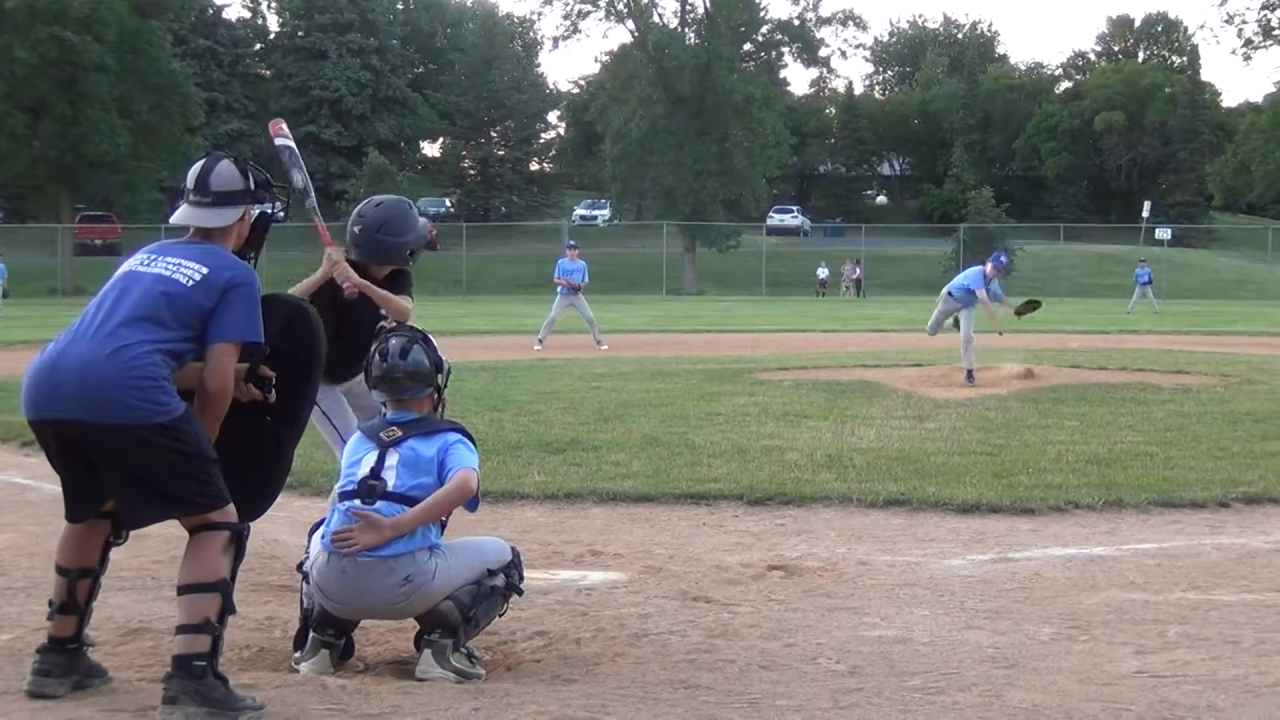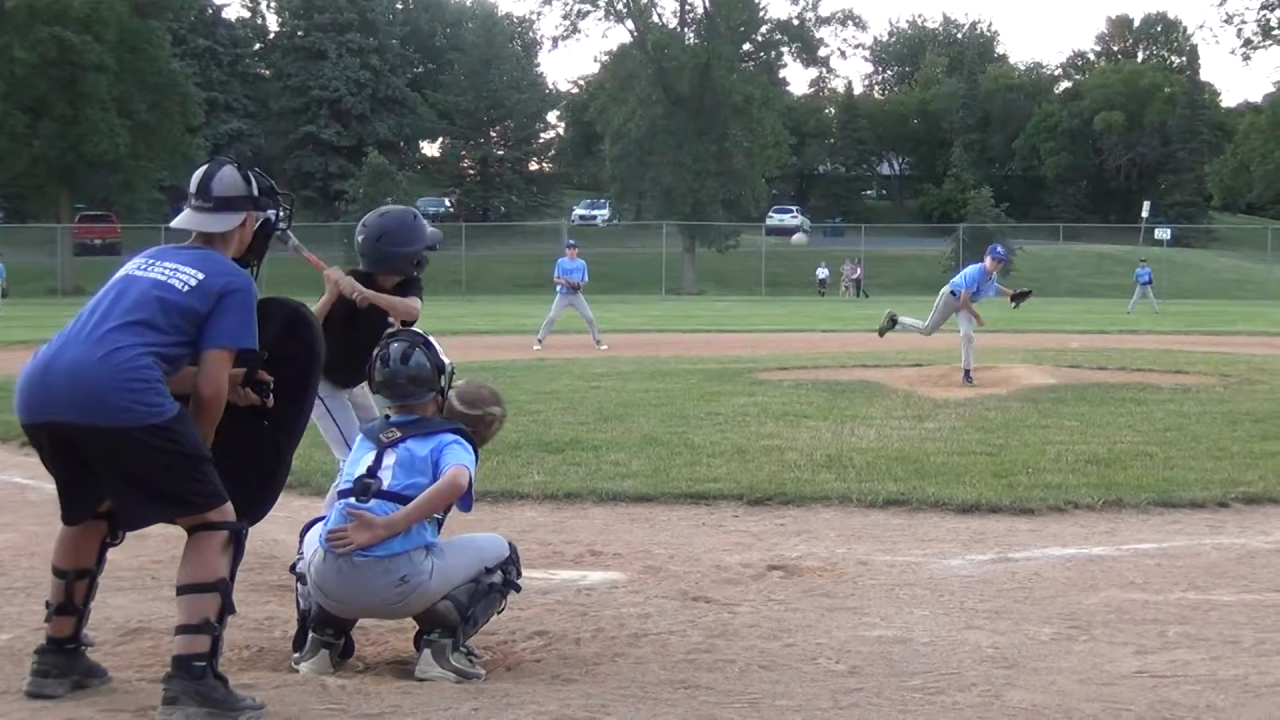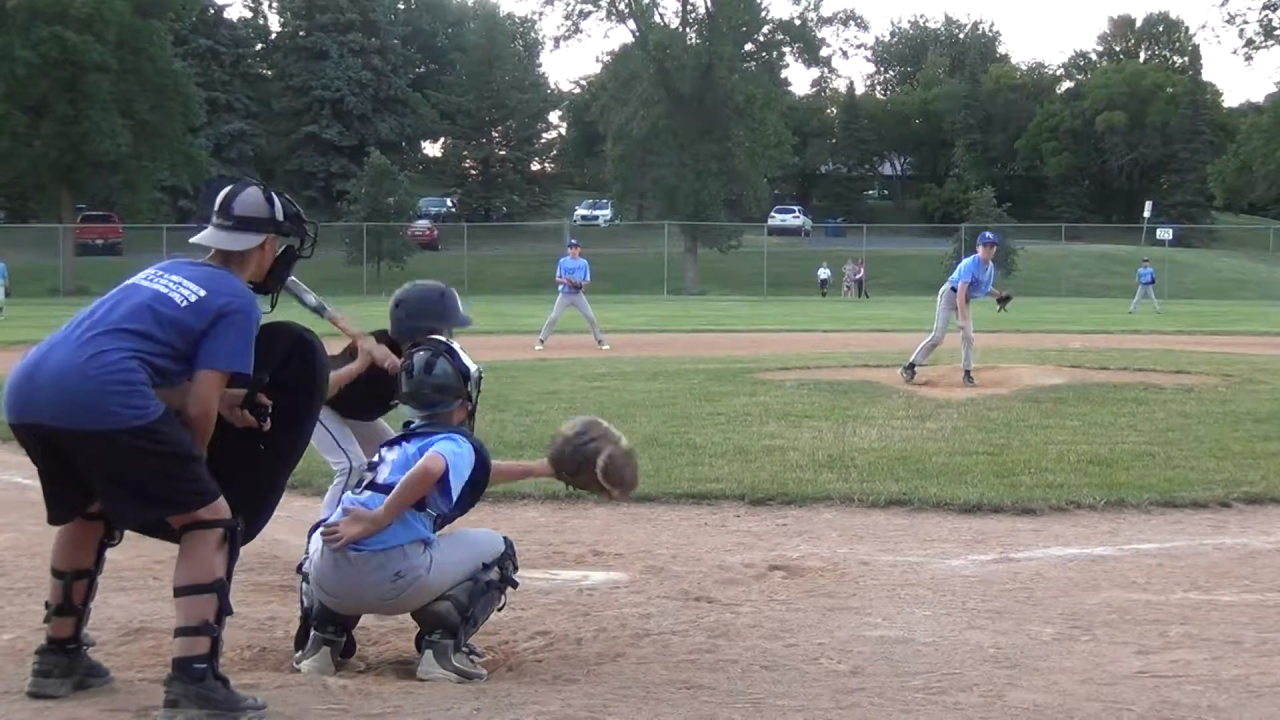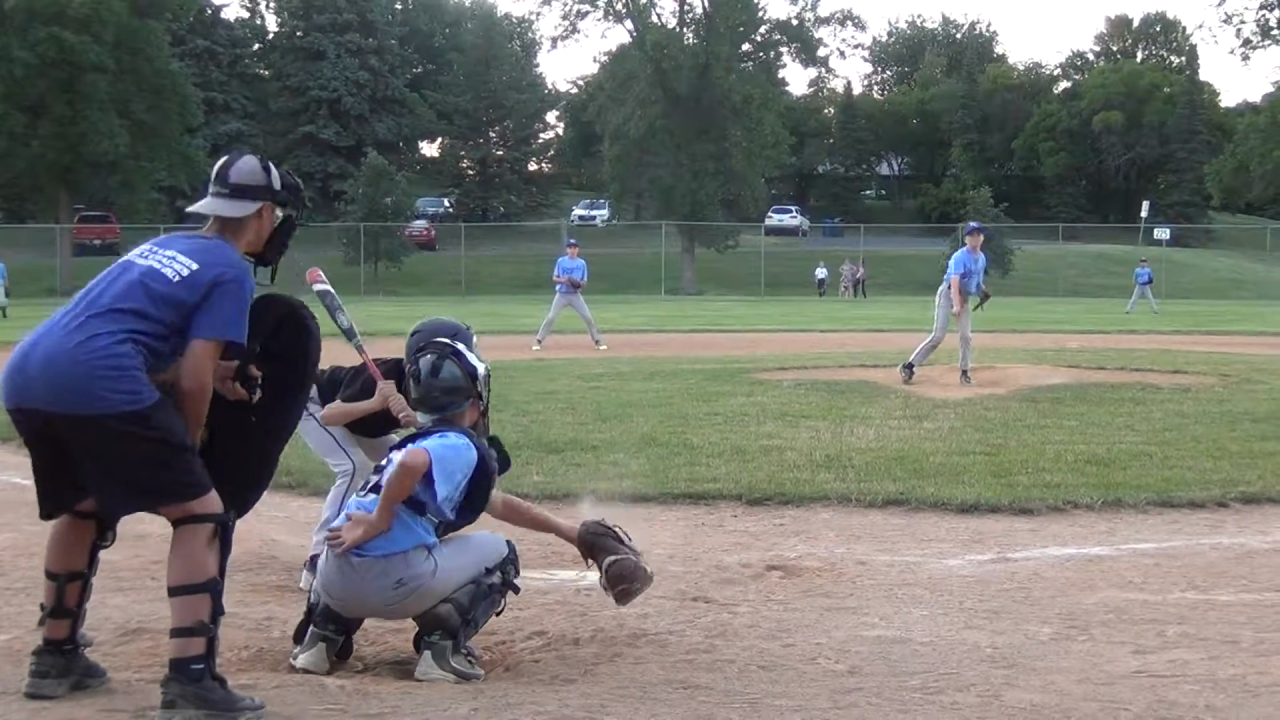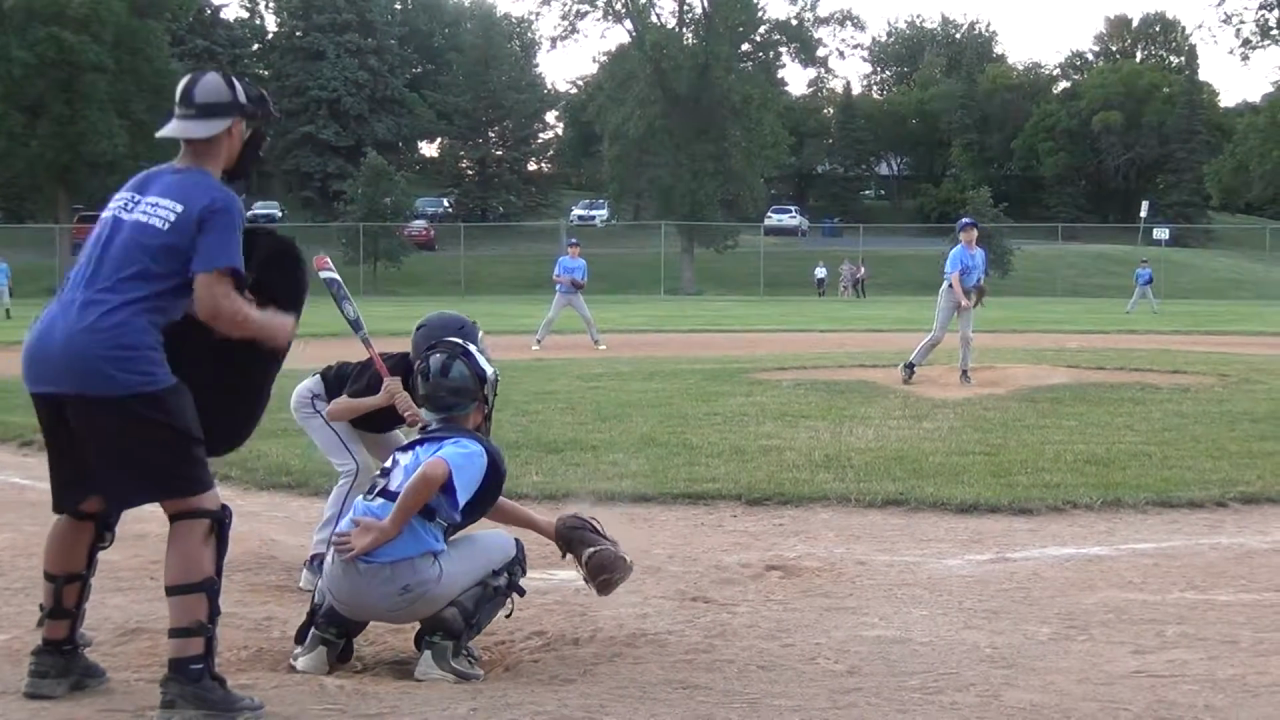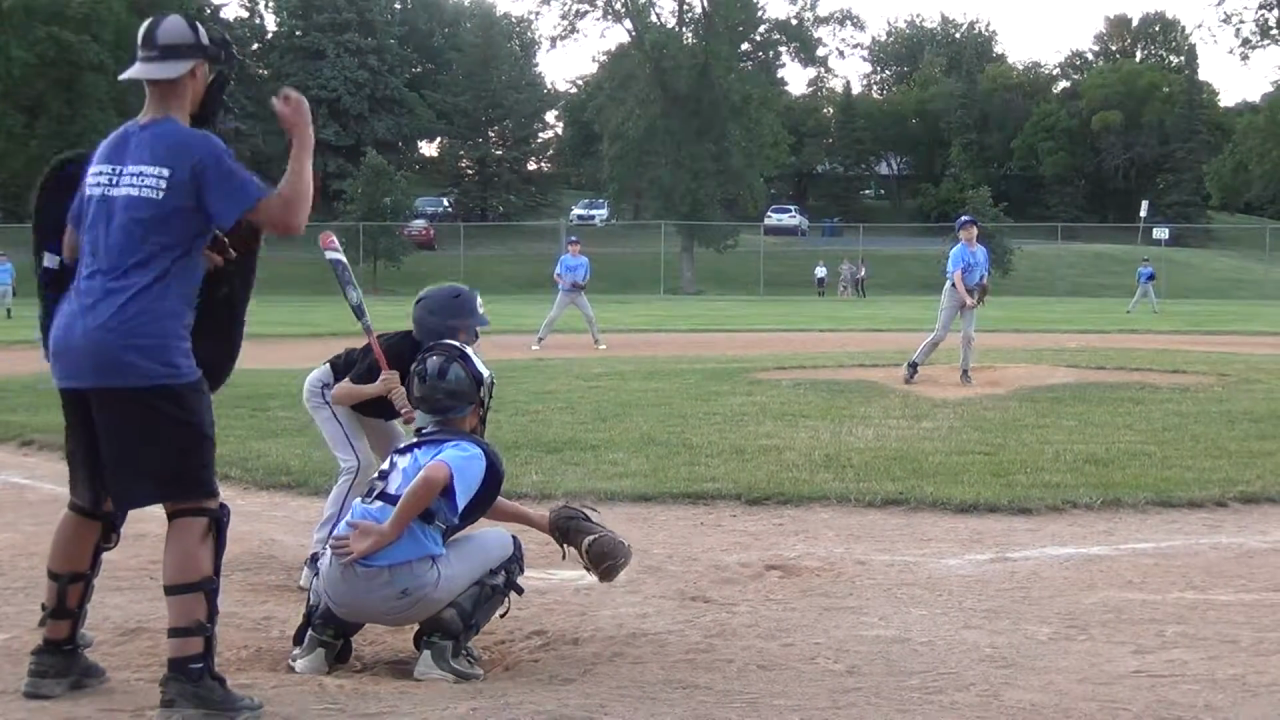
dt=0.2s
person 1, frame 1
left shoulder: (146, 255)
right shoulder: (235, 274)
right elbow: (216, 382)
left wrist: (218, 377)
right wrist: (198, 450)
left hip: (46, 389)
right hip: (125, 397)
left knee: (97, 509)
right knee: (216, 523)
left ankle: (59, 656)
person 1, frame 2
left shoulder: (146, 259)
right shoulder: (232, 280)
right elbow: (209, 388)
left wrist: (222, 382)
right wrist: (193, 453)
left hip: (38, 391)
right hip: (118, 399)
left knee: (93, 510)
right knee: (215, 523)
left ankle: (58, 655)
person 1, frame 3
left shoulder: (162, 272)
right shoulder: (236, 300)
right elbow: (196, 408)
left wrist: (219, 401)
right wrist: (188, 470)
right hip: (99, 401)
left knee: (89, 509)
right knee: (209, 522)
left ankle: (59, 656)
person 1, frame 4
left shoulder: (160, 246)
right shoulder: (231, 272)
right elbow: (191, 378)
left wrist: (211, 377)
right wrist: (192, 444)
right hip: (96, 386)
left knee: (83, 509)
right knee: (200, 514)
left ankle: (55, 657)
person 1, frame 5
left shoulder: (138, 185)
right shoulder: (216, 200)
right elbow: (216, 308)
left wrist: (190, 304)
right wrist: (272, 327)
left hip: (47, 356)
right hip: (118, 365)
left knee: (85, 505)
right knee: (197, 509)
left ankle: (55, 656)
person 1, frame 6
left shoulder: (108, 148)
right shoulder: (198, 149)
right elbow: (288, 217)
right wrist: (302, 134)
left hip: (73, 345)
right hip: (146, 357)
left knee: (92, 504)
right knee: (195, 509)
left ankle: (54, 653)
person 2, frame 1
left shoulder: (360, 438)
right shoulder: (450, 439)
right elbow: (465, 484)
right wrist: (392, 528)
left hip: (333, 585)
right hip: (405, 584)
left knee: (322, 534)
right knee: (503, 558)
left ankle: (323, 641)
right ankle: (443, 646)
person 2, frame 2
left shoulder: (366, 438)
right shoulder: (449, 439)
right elbow: (456, 481)
right wrist: (387, 527)
left hip: (330, 584)
right hip: (400, 584)
left knee: (316, 533)
right knee: (500, 553)
left ankle: (322, 641)
right ankle: (442, 645)
person 2, frame 3
left shoulder: (399, 441)
right shoulder: (457, 443)
right elbow: (430, 469)
left wrist: (544, 467)
right wrist: (376, 520)
left hip: (330, 580)
right hip: (397, 577)
left knee: (325, 537)
right knee: (496, 550)
left ankle: (324, 641)
right ankle: (443, 647)
person 2, frame 4
left shoulder: (422, 440)
right shoulder: (462, 446)
left elbow: (499, 504)
right elbow: (411, 464)
left wrist: (569, 531)
right wrist: (378, 524)
left hip: (338, 582)
right hip: (399, 582)
right knee: (498, 553)
left ankle: (321, 638)
right ankle: (442, 648)
person 2, frame 5
left shoulder: (419, 445)
right shoulder: (472, 451)
left elbow: (486, 503)
right elbow: (431, 474)
left wrist: (549, 528)
right wrist: (389, 532)
left hip: (346, 583)
right hip: (408, 591)
right knee: (507, 550)
left ankle: (323, 640)
right ankle: (442, 647)
person 2, frame 6
left shoulder: (410, 447)
right shoulder: (471, 454)
right elbow: (433, 478)
left wrist: (543, 521)
right wrist: (387, 536)
left hip: (340, 586)
right hip: (408, 591)
right knee: (505, 548)
left ankle: (321, 641)
right ankle: (443, 649)
person 3, frame 1
left shoulder: (398, 276)
right shoulder: (336, 279)
left elbow: (404, 312)
left wrist: (360, 283)
right wrist: (322, 274)
left hip: (353, 376)
person 3, frame 2
left shoulder: (407, 285)
right shoulder: (350, 286)
left elbow: (412, 311)
left wrist: (367, 294)
right wrist: (331, 294)
left hip: (351, 383)
right hip: (320, 380)
person 3, frame 3
right shoulder: (373, 348)
left wrist: (397, 364)
right wrist: (360, 364)
left hip: (349, 414)
right hip: (317, 403)
right knee: (353, 466)
person 3, frame 4
right shoulder: (386, 376)
right elbow: (329, 415)
left wrist: (412, 417)
right wrist: (375, 404)
right hip: (313, 404)
right knee: (353, 466)
right ankle: (318, 560)
person 3, frame 5
right shoulder: (394, 371)
right elbow: (335, 411)
left wrist: (416, 415)
right wrist: (381, 399)
left hip: (350, 402)
right hip: (316, 399)
right knee: (357, 467)
right ankle: (319, 561)
person 3, frame 6
right shoulder: (396, 350)
right elbow: (338, 395)
left wrist: (412, 409)
right wrist: (378, 389)
left hip: (365, 405)
right hip: (326, 389)
right knee: (358, 463)
right ankle: (319, 559)
